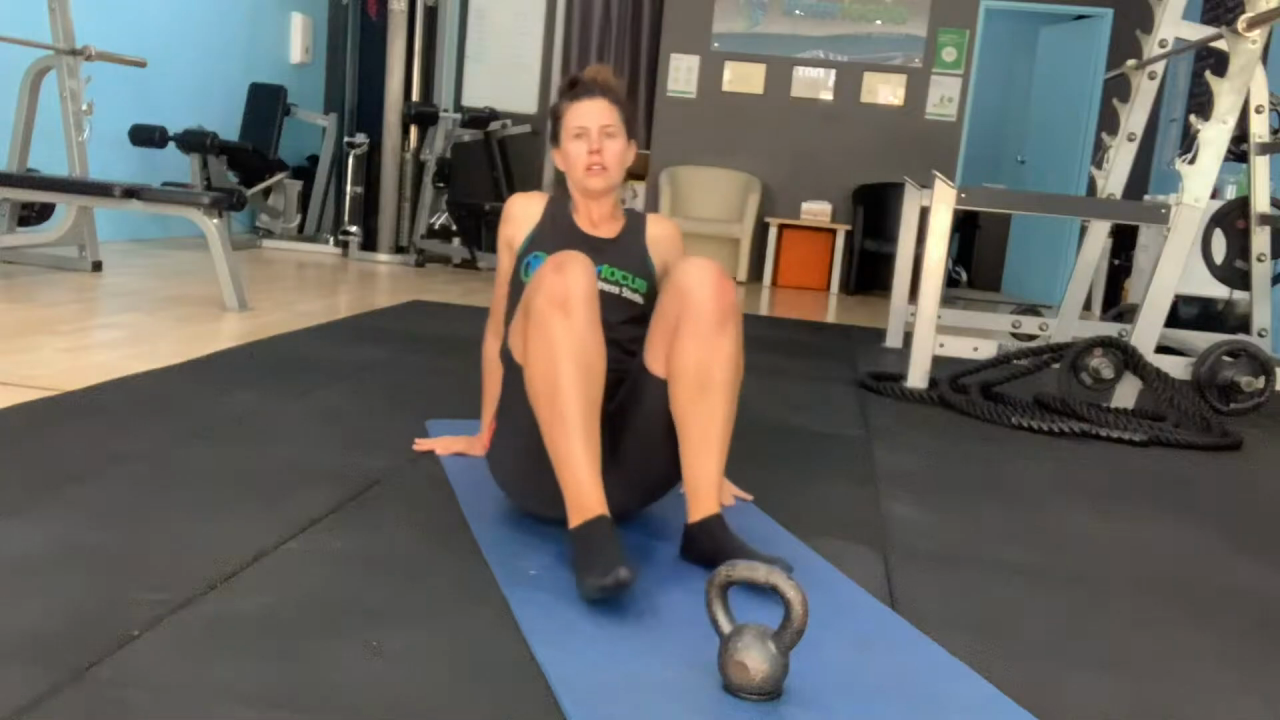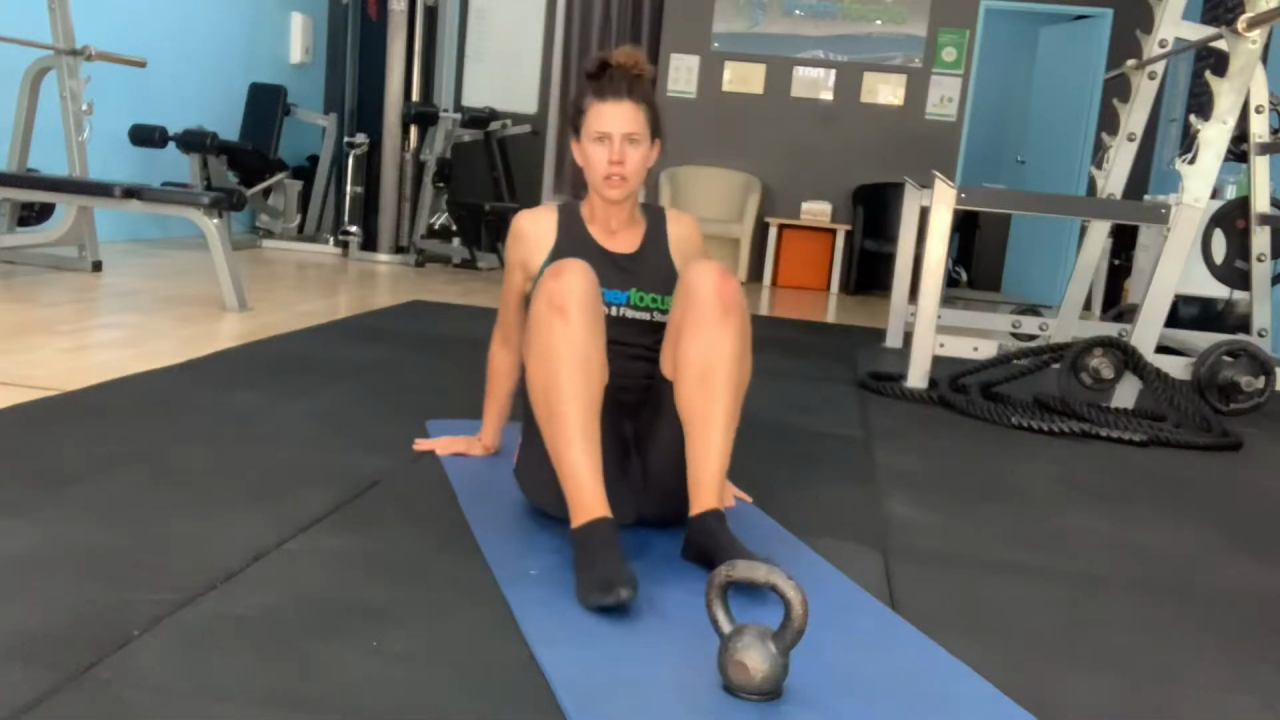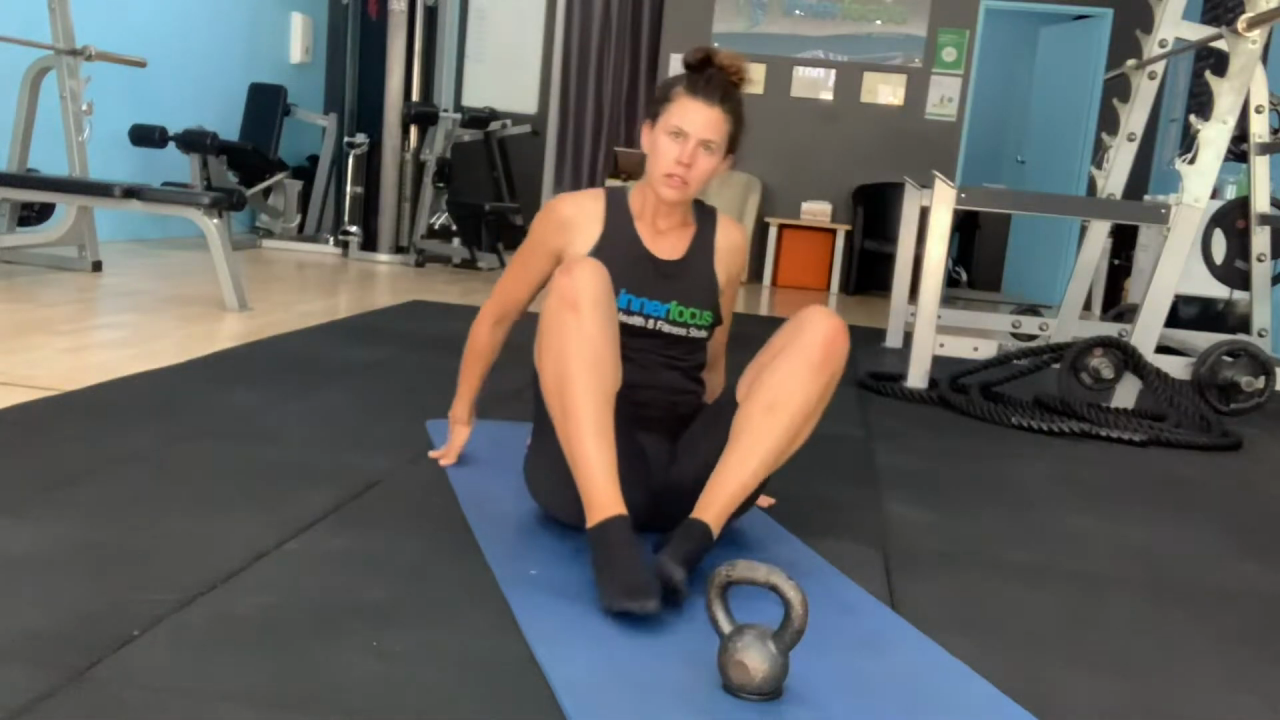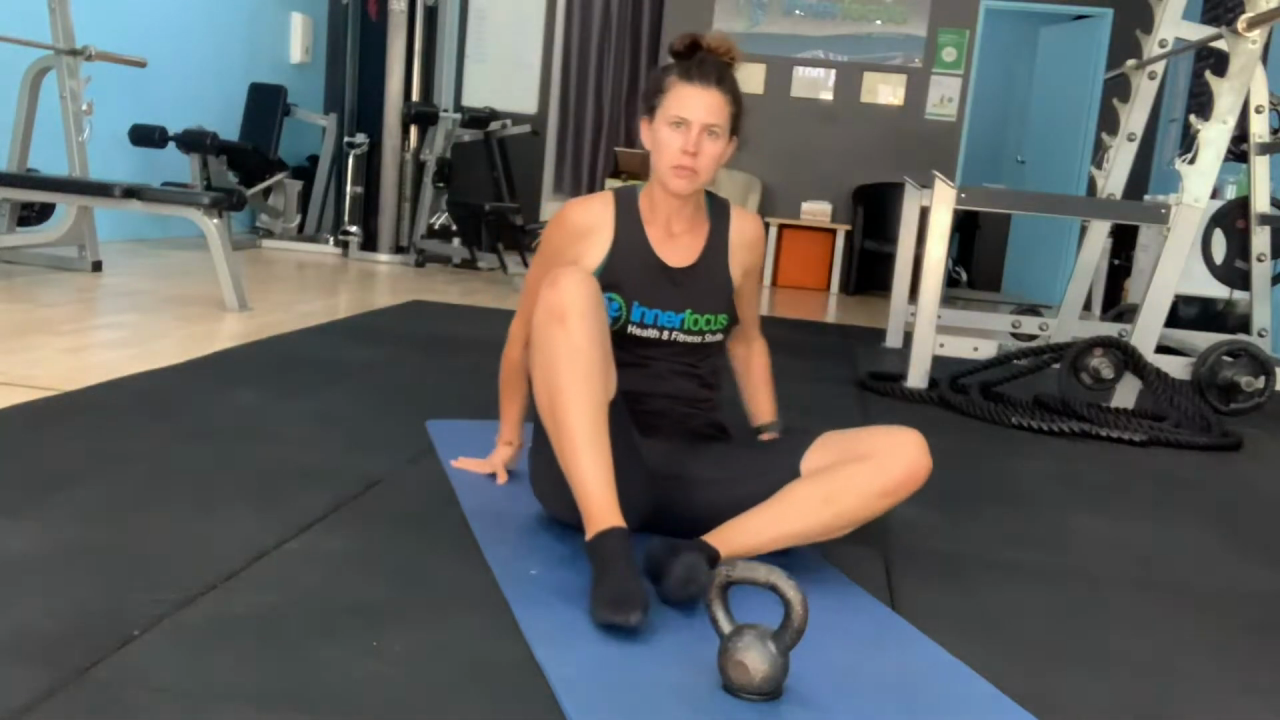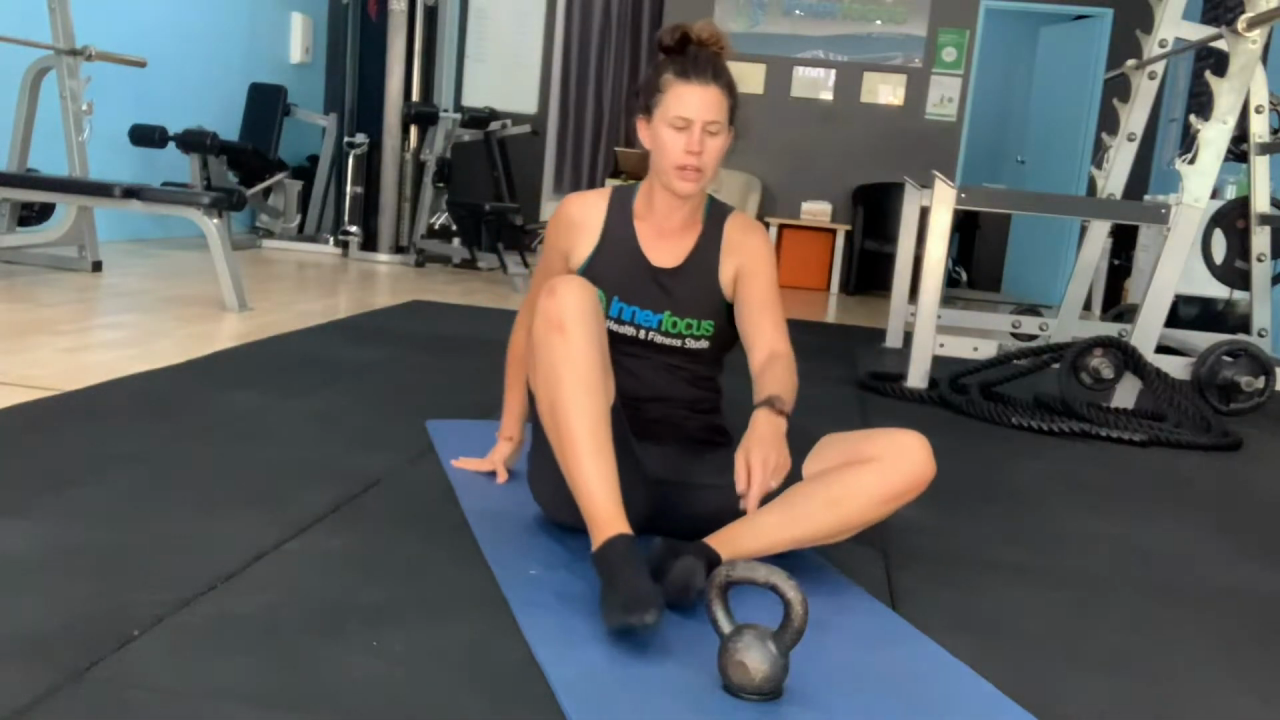
dt=0.5s
person 1, frame 1
left shoulder: (659, 236)
right shoulder: (526, 213)
left elbow: (686, 341)
left wrist: (705, 466)
right wrist: (485, 437)
left hip: (635, 455)
right hip: (543, 461)
left knee: (706, 281)
right knee: (565, 273)
left ankle: (705, 524)
right ankle: (588, 526)
person 1, frame 2
left shoulder: (680, 234)
right shoulder: (536, 230)
right elbow: (508, 342)
left wrist: (708, 465)
right wrist: (488, 437)
left hip: (664, 466)
right hip: (570, 465)
left knee: (713, 280)
right knee: (568, 280)
left ankle: (706, 521)
right ankle: (592, 529)
person 1, frame 3
left shoulder: (728, 241)
right shoulder: (576, 217)
right elbow: (496, 316)
right wrist: (461, 418)
left hip: (682, 466)
right hip: (580, 465)
left knee: (822, 331)
right knee: (584, 278)
left ankle: (695, 529)
right ankle: (608, 531)
person 1, frame 4
left shoulder: (743, 234)
right shoulder: (587, 222)
right elbow: (525, 336)
left wrist: (768, 432)
right wrist: (507, 442)
left hip: (697, 468)
right hip: (590, 468)
left knee: (906, 456)
right knee: (570, 287)
left ankle: (703, 549)
right ankle: (607, 542)
person 1, frame 5
left shoulder: (742, 240)
right shoulder: (582, 216)
left elbow: (773, 352)
right elbow: (530, 325)
left wrist: (768, 417)
right wrist: (509, 438)
left hip: (697, 475)
right hip: (589, 471)
left knee: (909, 459)
right knee: (568, 297)
left ankle: (706, 553)
right ankle: (614, 550)
